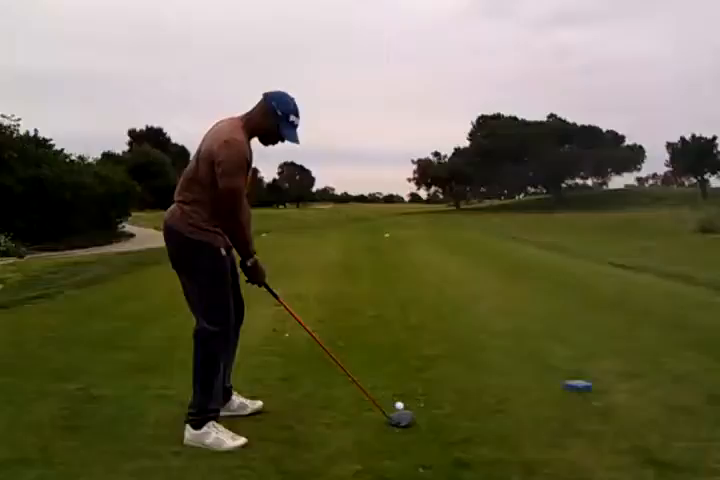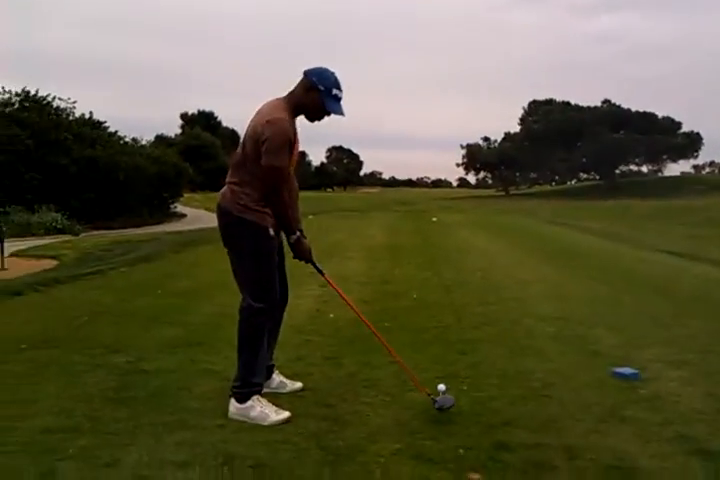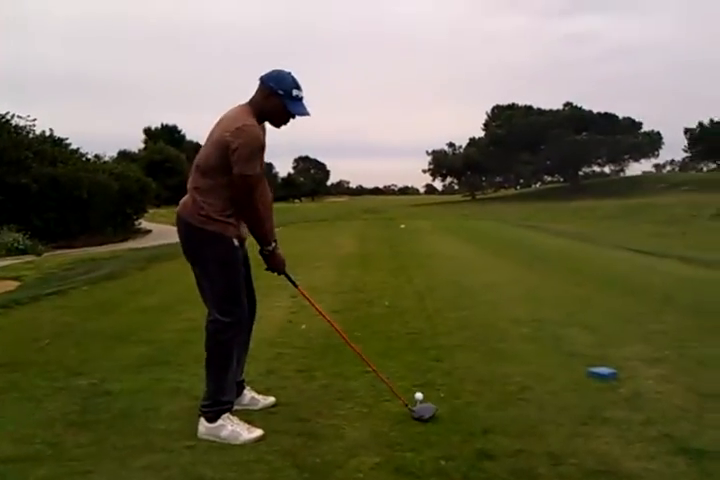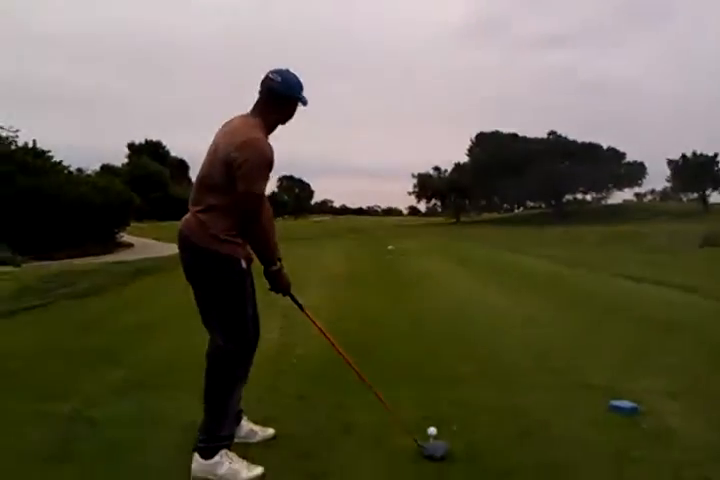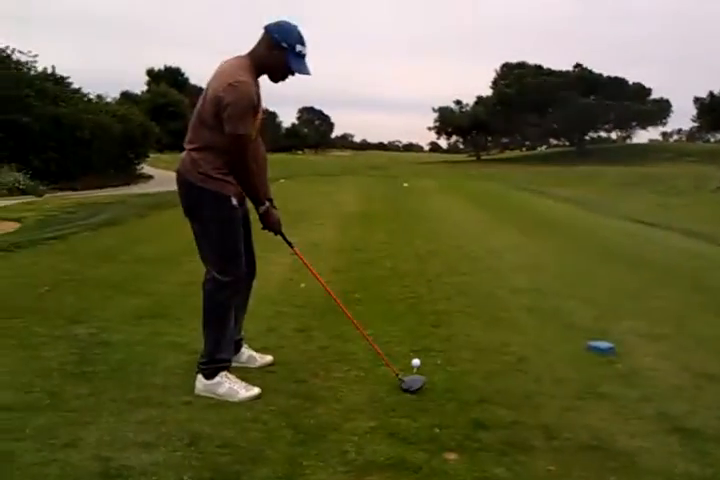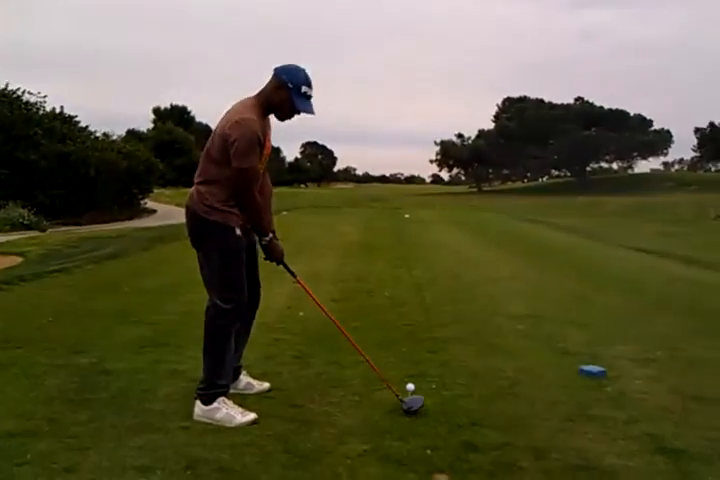
dt=0.7s
person 1, frame 1
left shoulder: (232, 131)
right shoulder: (234, 146)
right elbow: (231, 214)
left wrist: (246, 255)
right wrist: (251, 260)
left hip: (203, 233)
right hip: (194, 236)
left knee: (230, 314)
right knee: (215, 324)
left ankle: (220, 395)
right ankle: (199, 423)
person 1, frame 2
left shoulder: (282, 115)
right shoulder: (278, 125)
right elbow: (274, 191)
left wrist: (294, 231)
right wrist: (295, 236)
left hip: (257, 216)
right hip: (246, 217)
left knee: (275, 298)
right knee: (261, 302)
left ankle: (262, 373)
right ankle: (244, 397)
person 1, frame 3
left shoulder: (243, 120)
right shoulder: (248, 132)
left elbow: (254, 190)
right elbow: (246, 200)
left wrist: (269, 241)
right wrist: (269, 248)
left hip: (219, 225)
right hip: (207, 228)
left knee: (243, 309)
right knee: (227, 316)
left ankle: (232, 389)
right ankle: (213, 415)
person 1, frame 4
left shoulder: (240, 127)
right shoulder: (255, 147)
right elbow: (250, 218)
left wrist: (271, 260)
right wrist: (274, 267)
left hip: (215, 243)
right hip: (214, 248)
left knee: (244, 337)
right knee: (231, 345)
left ankle: (230, 421)
person 1, frame 5
left shoulder: (244, 74)
right shoulder: (240, 89)
left elbow: (252, 146)
right elbow: (240, 160)
left wrist: (265, 199)
right wrist: (264, 207)
left hip: (224, 185)
right hip: (207, 186)
left knee: (243, 269)
right knee: (224, 275)
left ankle: (230, 347)
right ankle: (210, 372)
person 1, frame 6
left shoulder: (260, 118)
right shoulder: (246, 126)
left elbow: (261, 180)
right elbow: (246, 193)
left wrist: (269, 231)
right wrist: (267, 238)
left hip: (234, 218)
right hip: (214, 218)
left knee: (247, 299)
right knee: (227, 303)
left ankle: (230, 373)
right ankle: (210, 398)
